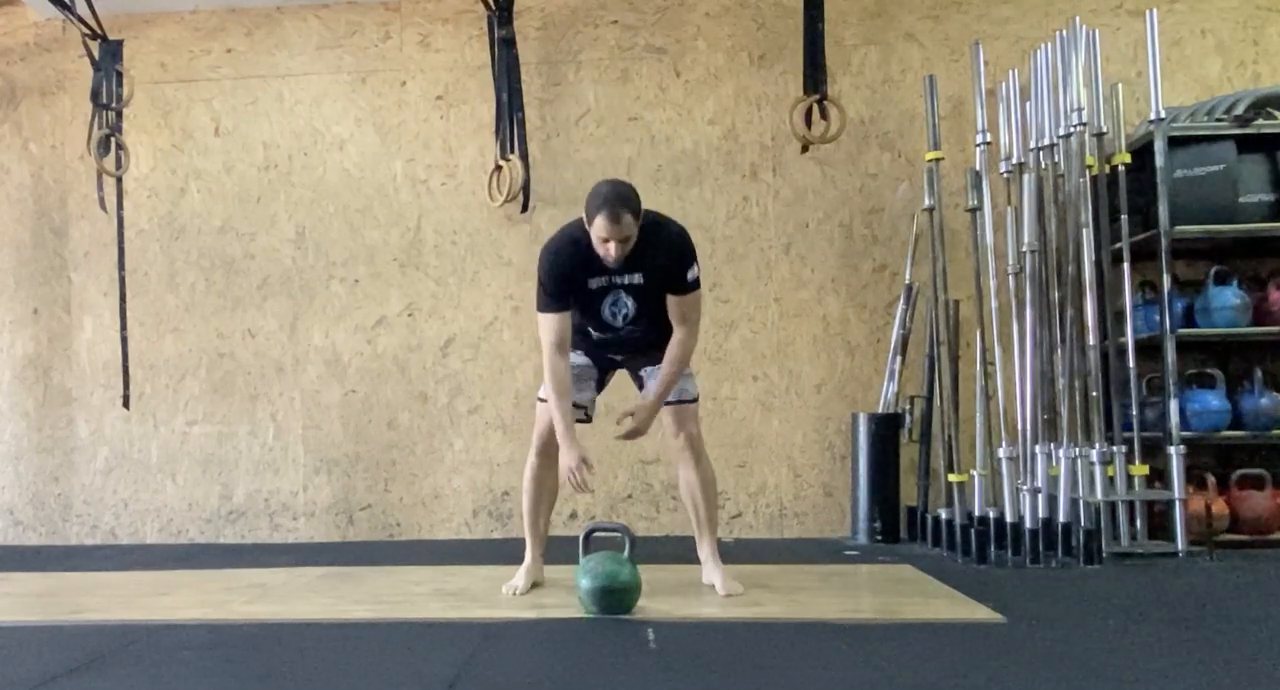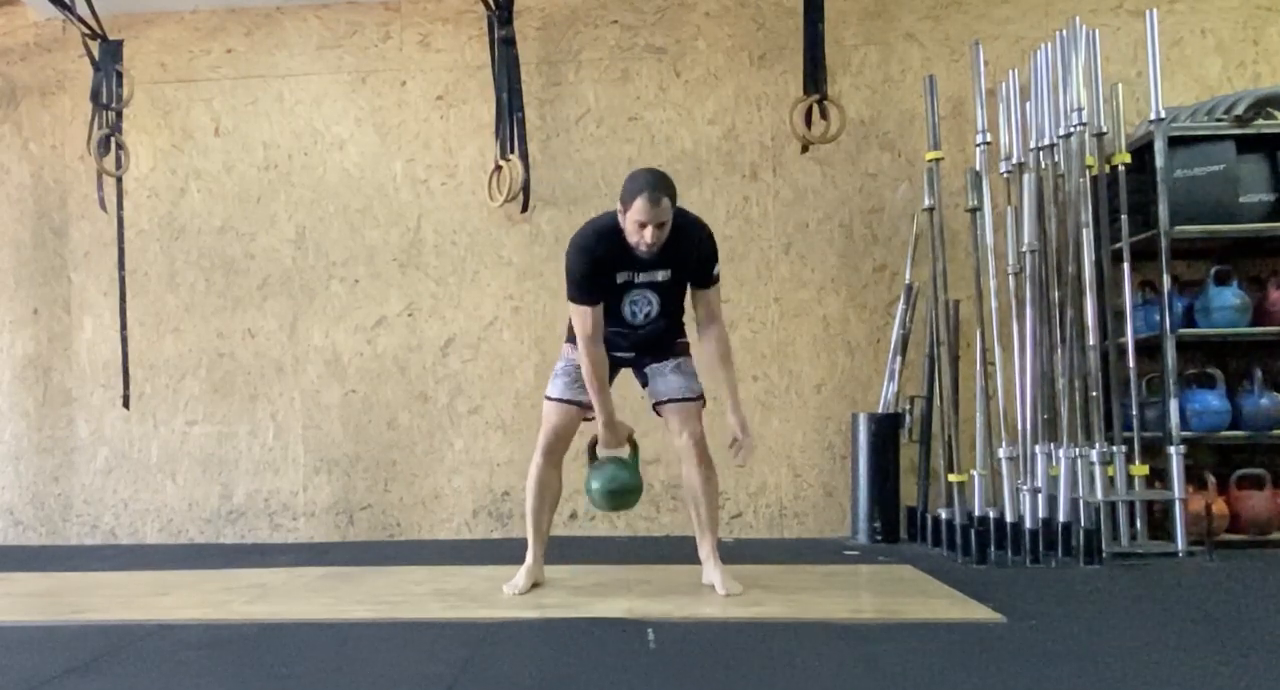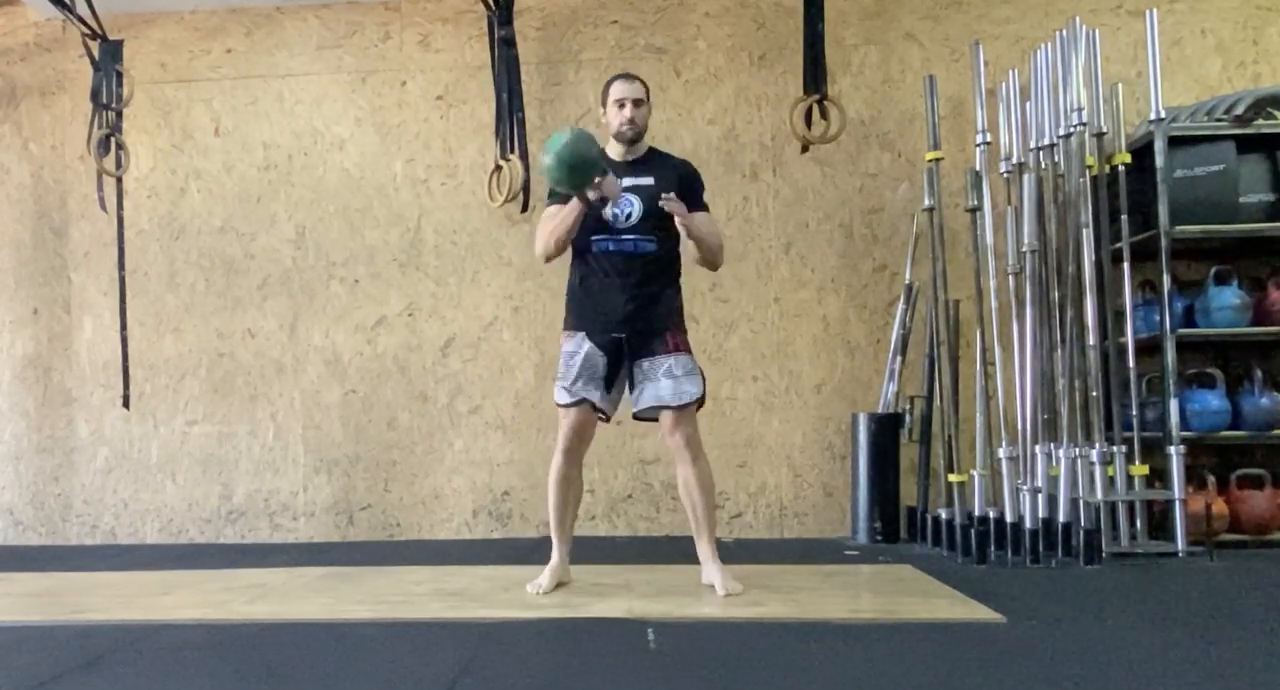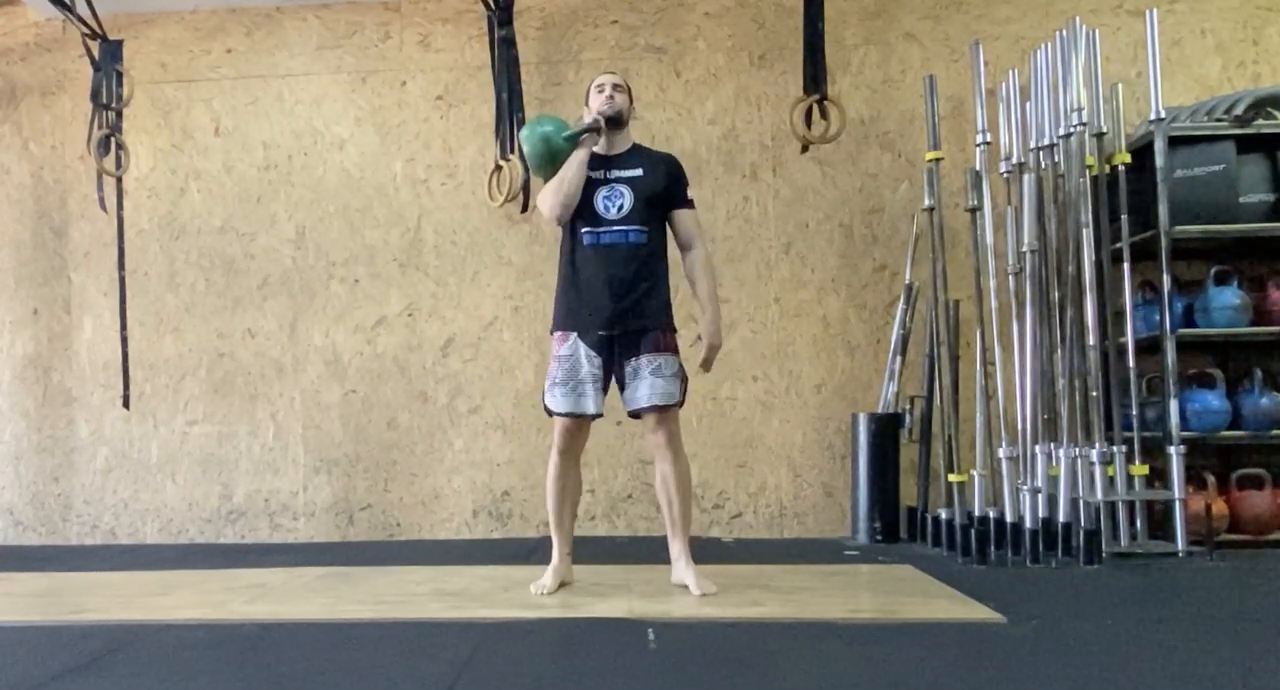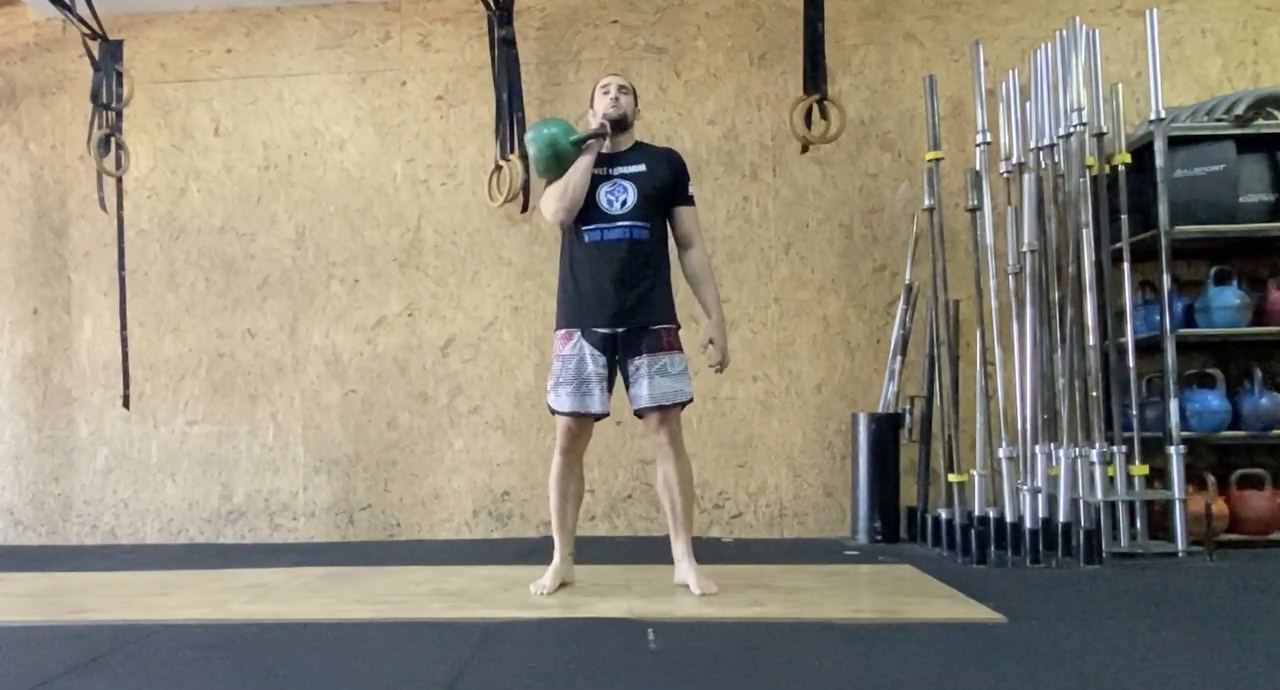
dt=1s
person 1, frame 1
left shoulder: (671, 241)
right shoulder: (560, 252)
left elbow: (685, 329)
right elbow: (554, 349)
left wrist: (654, 403)
right wrist: (568, 440)
left hip: (654, 345)
right hip: (587, 344)
left knee: (687, 436)
right knee: (544, 440)
left ankle: (711, 561)
right ankle: (532, 562)
person 1, frame 2
left shoulder: (695, 236)
right shoulder: (588, 244)
left elbow: (711, 324)
right elbow: (589, 339)
left wrist: (733, 405)
right wrist: (607, 419)
left hip: (663, 344)
right hip: (597, 338)
left knee: (693, 439)
right knee: (550, 440)
left ankle: (712, 561)
right ankle: (533, 561)
person 1, frame 3
left shoulder: (678, 173)
left elbow: (713, 257)
right elbow: (545, 248)
left wrist: (688, 226)
right wrist: (583, 200)
left hip: (658, 327)
right hip: (588, 326)
left knee: (684, 438)
right knee: (570, 439)
left ankle: (711, 562)
right ankle: (558, 560)
person 1, frame 4
left shoulder: (663, 166)
right shoulder: (568, 163)
left elbow: (692, 246)
right elbow: (554, 210)
left wrist: (711, 315)
right wrist: (583, 145)
left hip: (647, 325)
right hip: (579, 324)
left knee: (664, 434)
right knee: (565, 441)
left ankle: (682, 561)
right ankle: (560, 560)
person 1, frame 5
left shoulder: (665, 163)
right shoulder: (571, 161)
left elbow: (691, 245)
right elbow: (557, 213)
left wrist: (715, 317)
right wrist: (590, 149)
left hip: (650, 322)
right hip: (582, 322)
left knee: (666, 434)
right knee: (568, 439)
left ankle: (684, 561)
right ankle: (561, 560)
